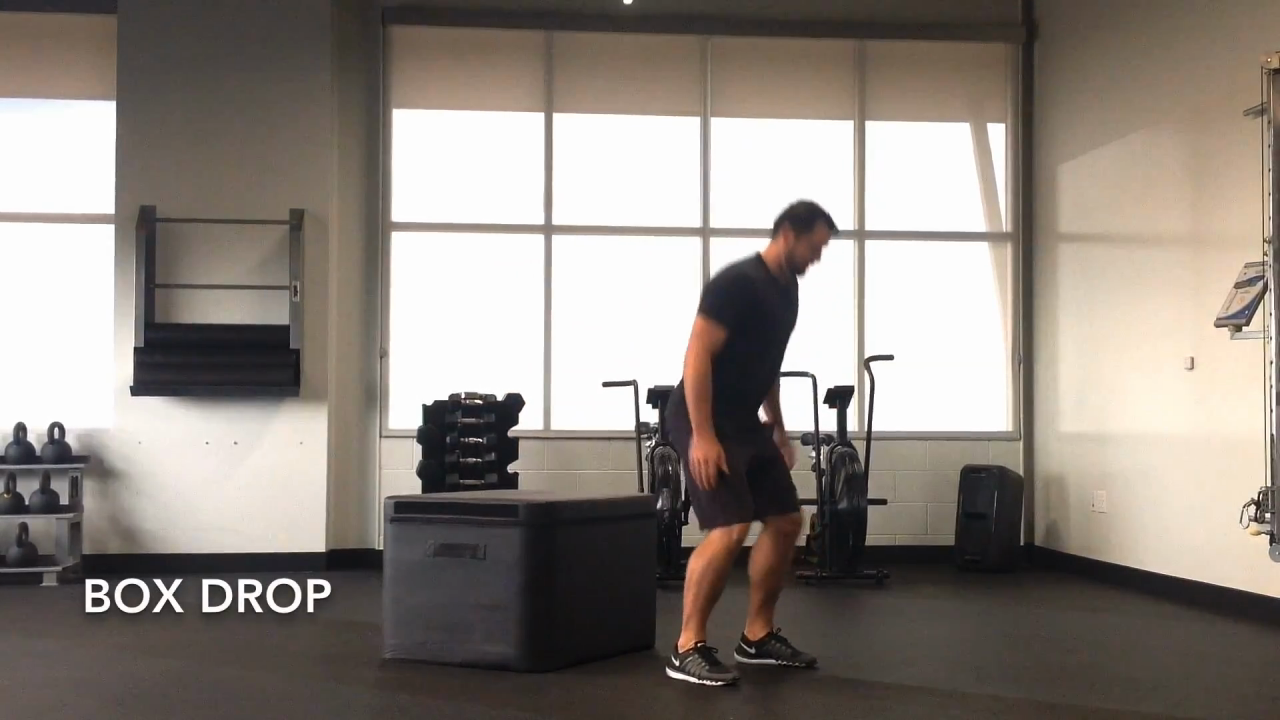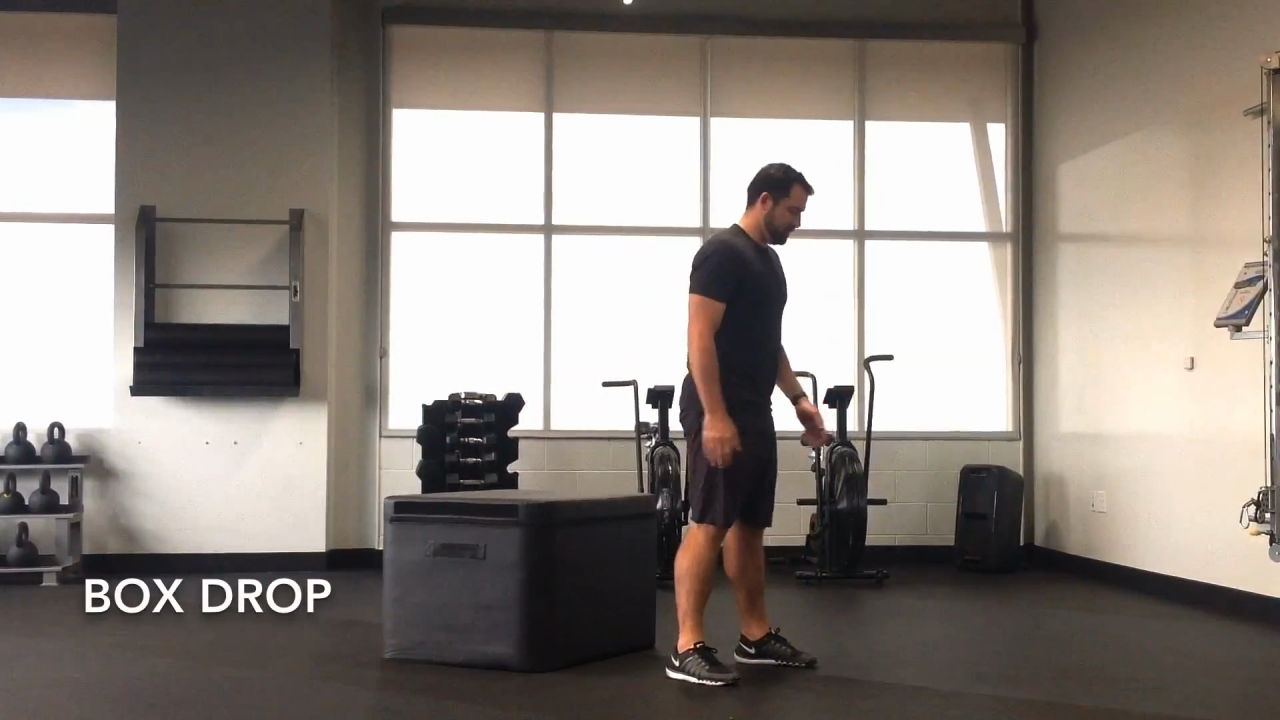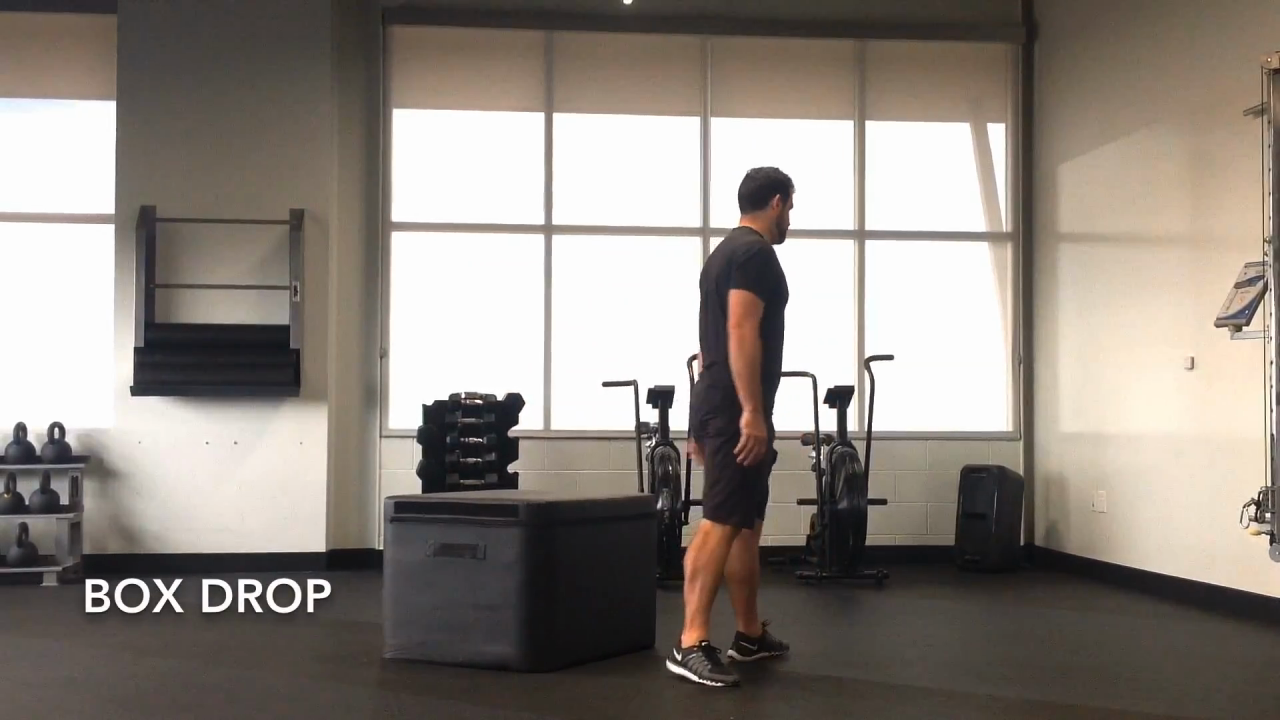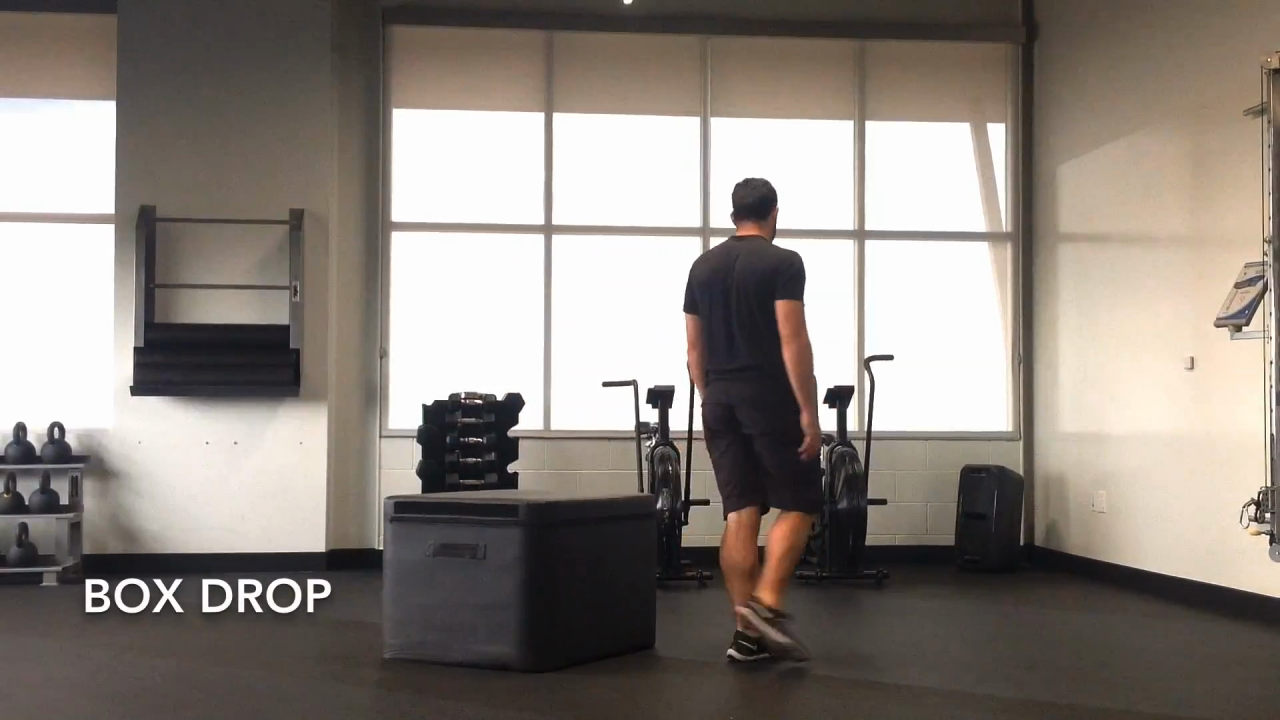
dt=0.4s
person 1, frame 1
left shoulder: (787, 287)
right shoulder: (737, 281)
right elbow: (698, 356)
left wrist: (776, 427)
right wrist: (703, 436)
left hip: (748, 425)
right hip: (709, 427)
left knee: (786, 522)
right knee: (730, 529)
left ankle: (758, 637)
right ankle: (687, 649)
person 1, frame 2
left shoulder: (766, 257)
right shoulder: (723, 253)
right elbow: (699, 335)
left wrist: (799, 398)
right wrist: (713, 417)
left hip: (753, 413)
right hip: (721, 414)
left knee: (749, 526)
right knee: (709, 526)
left ankle: (756, 638)
right ankle: (686, 650)
person 1, frame 3
left shoulder: (724, 252)
right shoulder: (756, 252)
right elbow: (742, 331)
left wrist: (704, 414)
right wrist: (753, 411)
left hip: (716, 401)
right hip: (737, 406)
left knee: (746, 522)
right knee: (721, 521)
left ankle: (751, 633)
right ankle: (691, 644)
person 1, frame 4
left shoulder: (703, 265)
right shoulder: (783, 262)
left elbow: (694, 346)
right elbow: (793, 340)
right wrist: (809, 410)
left hip: (719, 402)
right hip: (768, 399)
left knee: (740, 516)
right knee: (798, 507)
left ankle: (748, 635)
right ankle: (765, 601)
